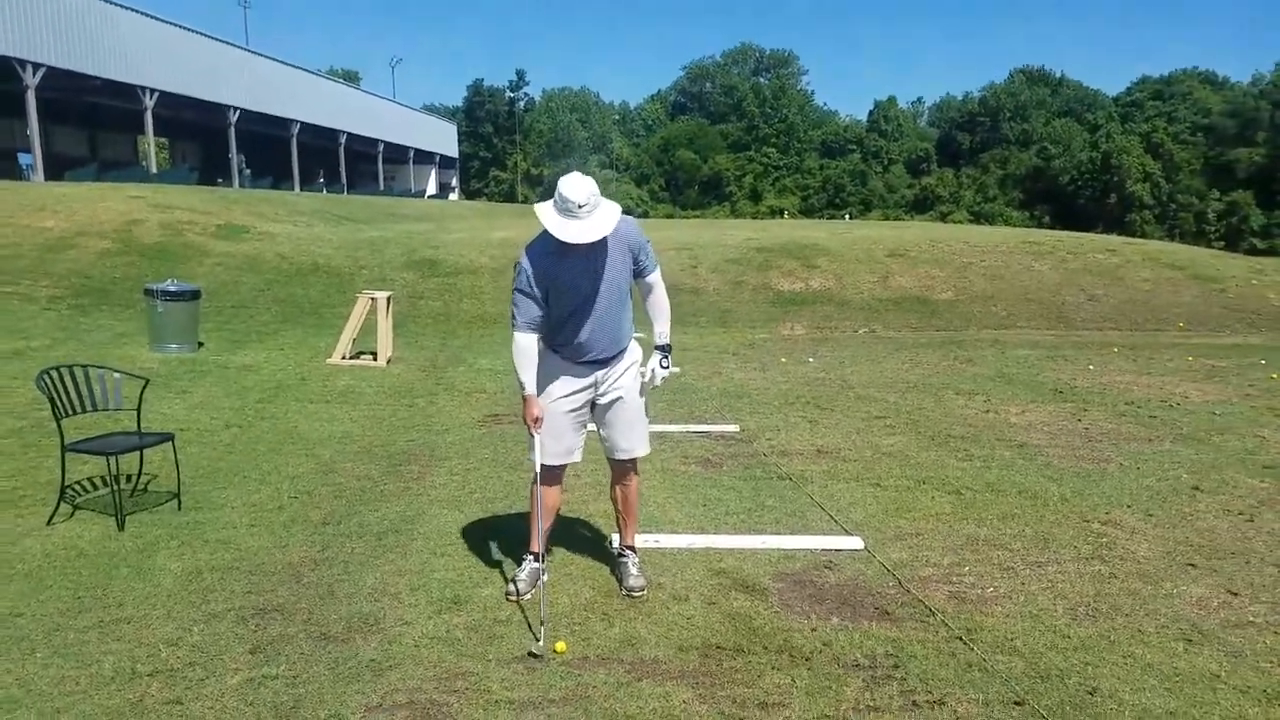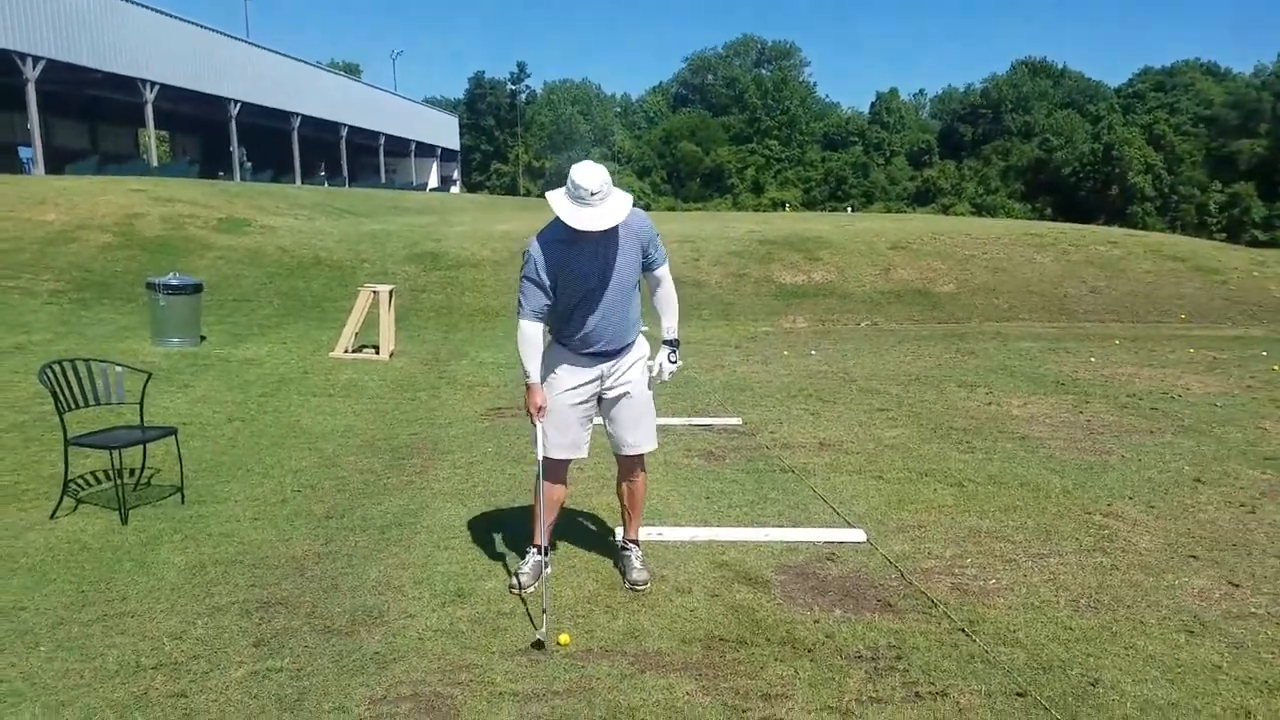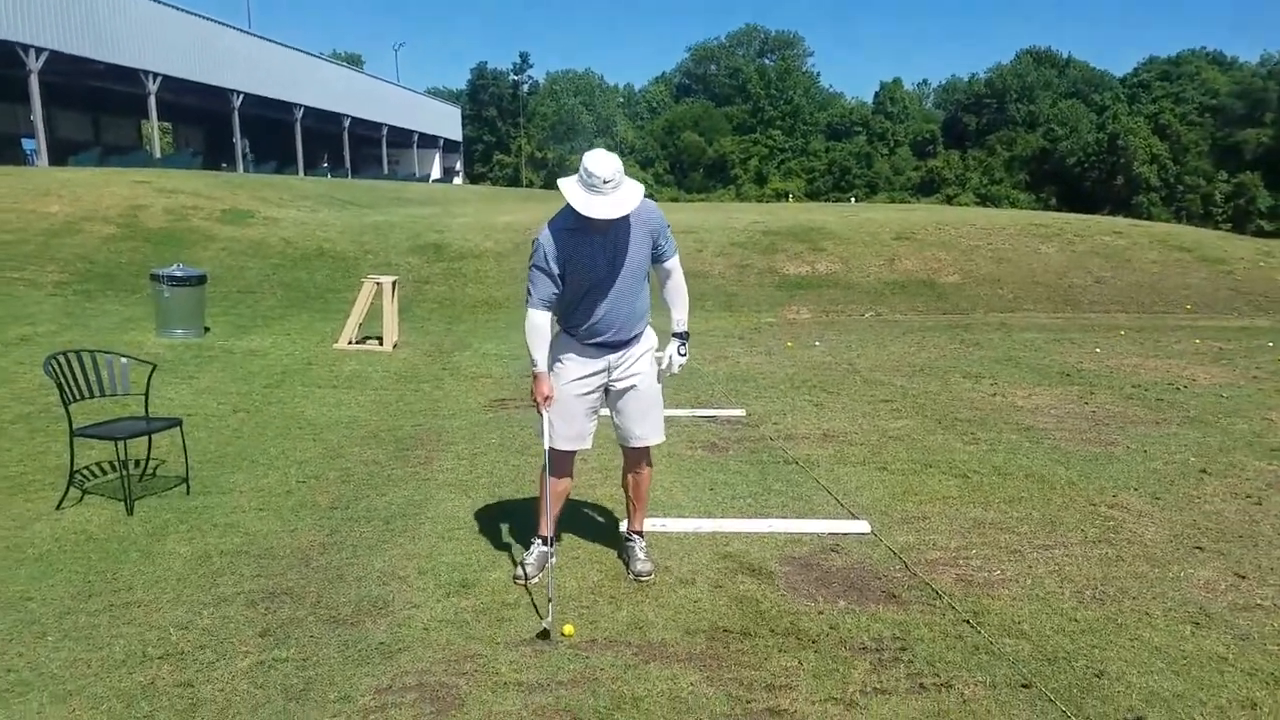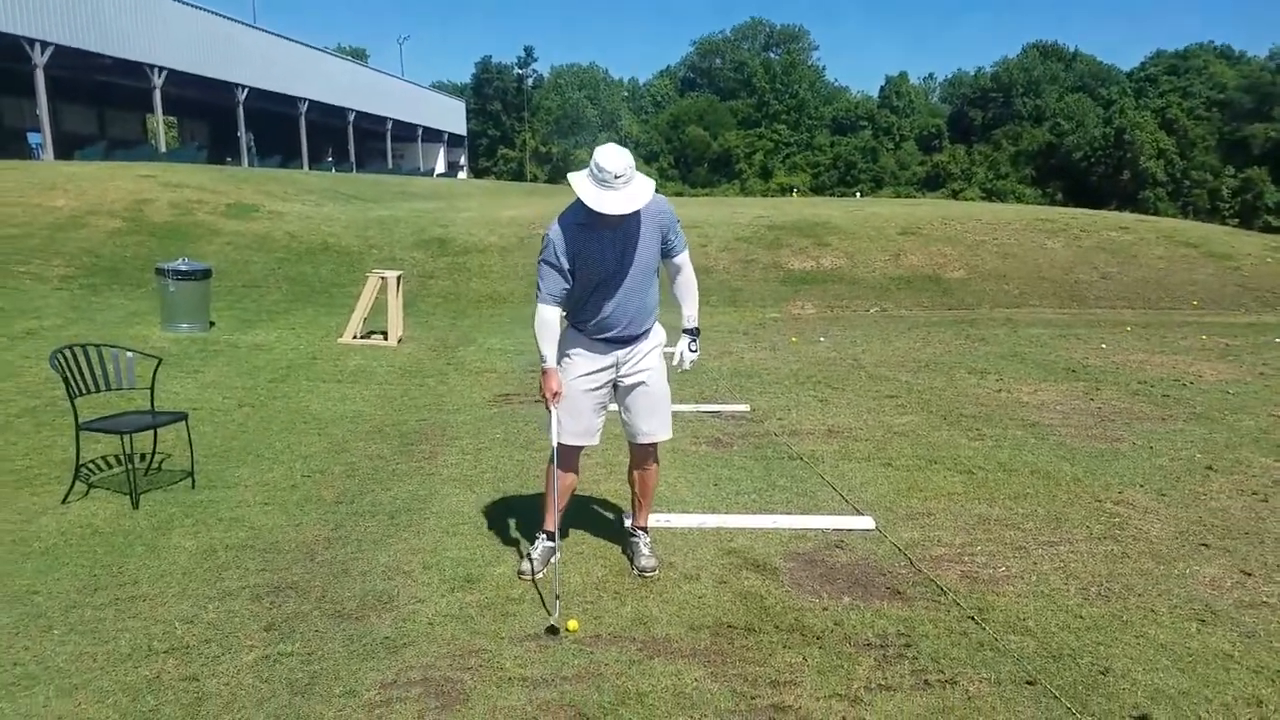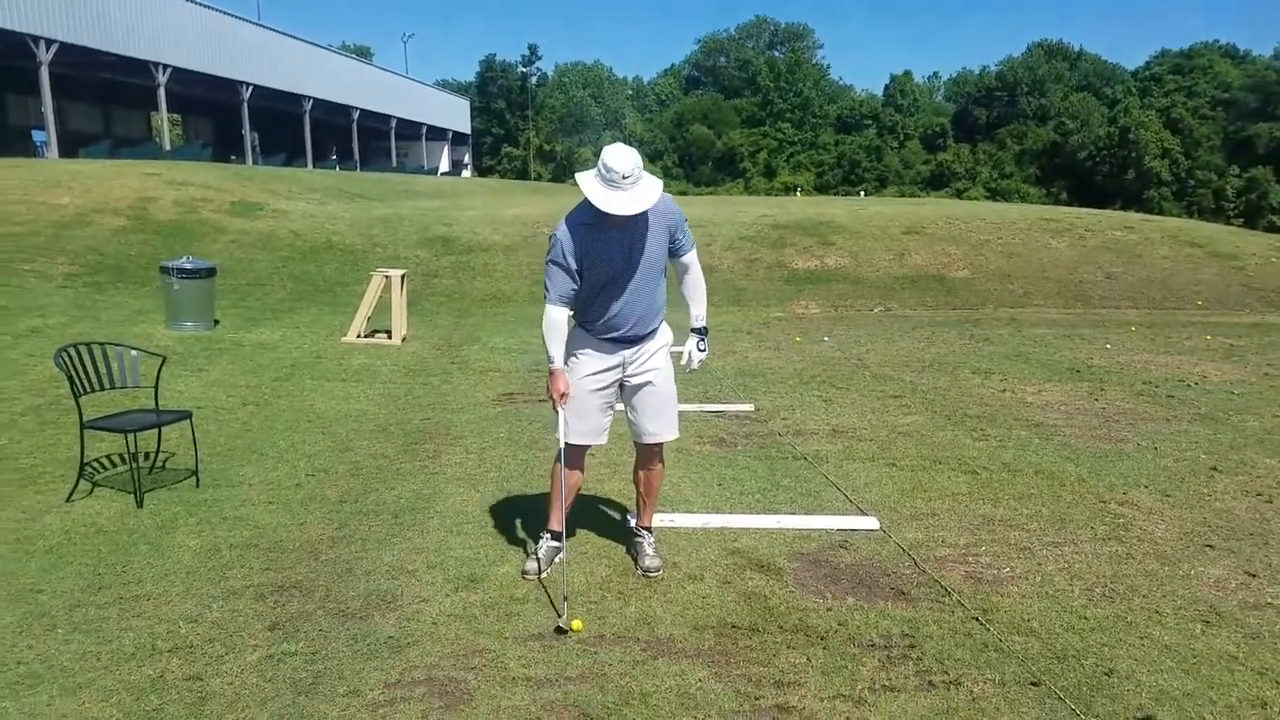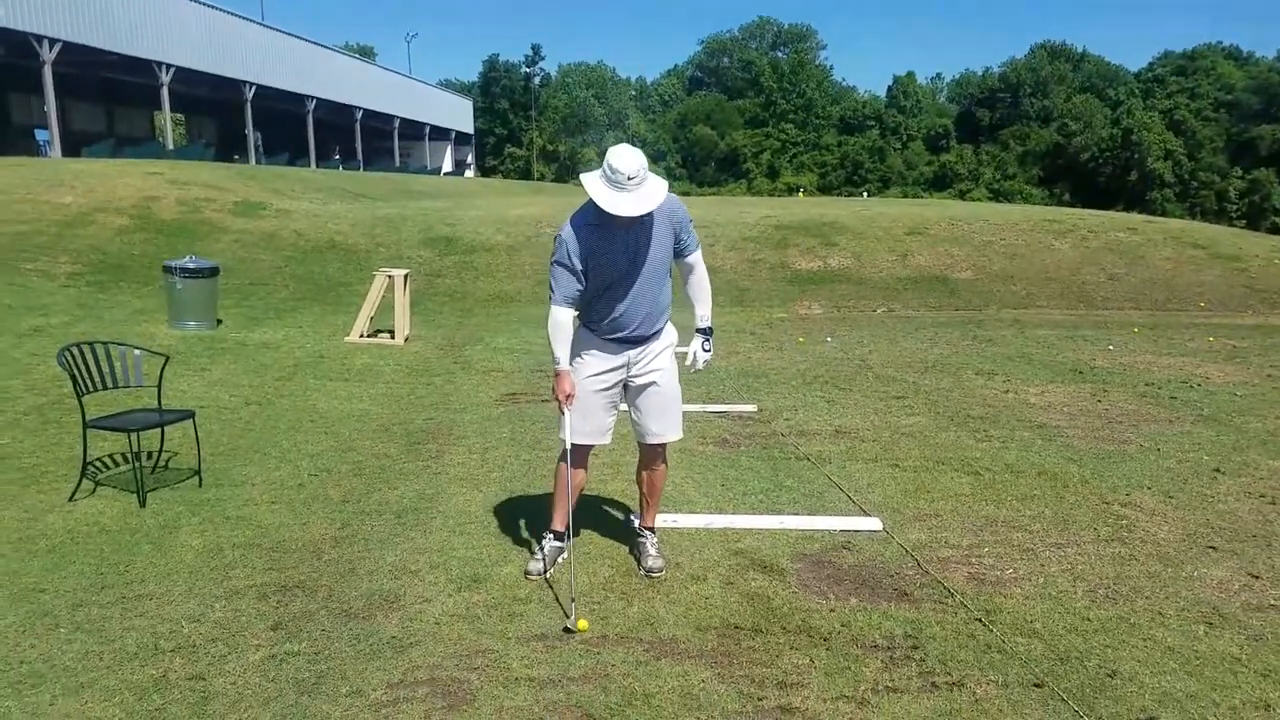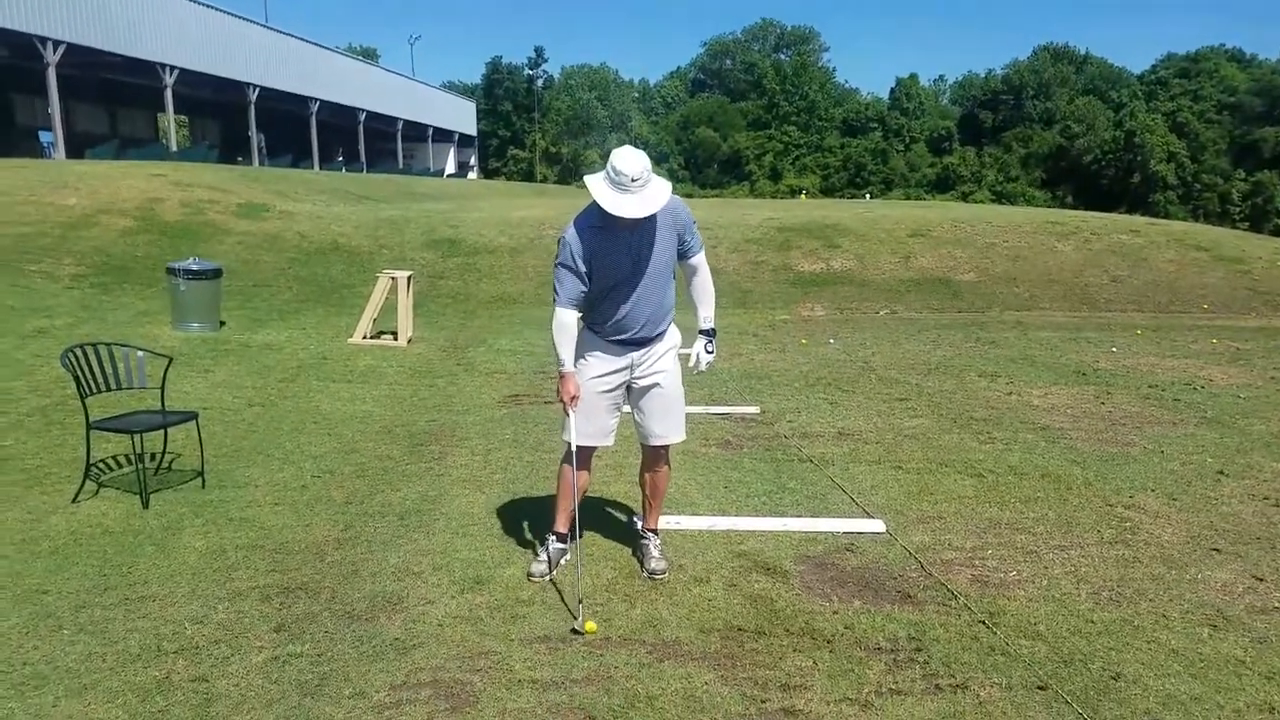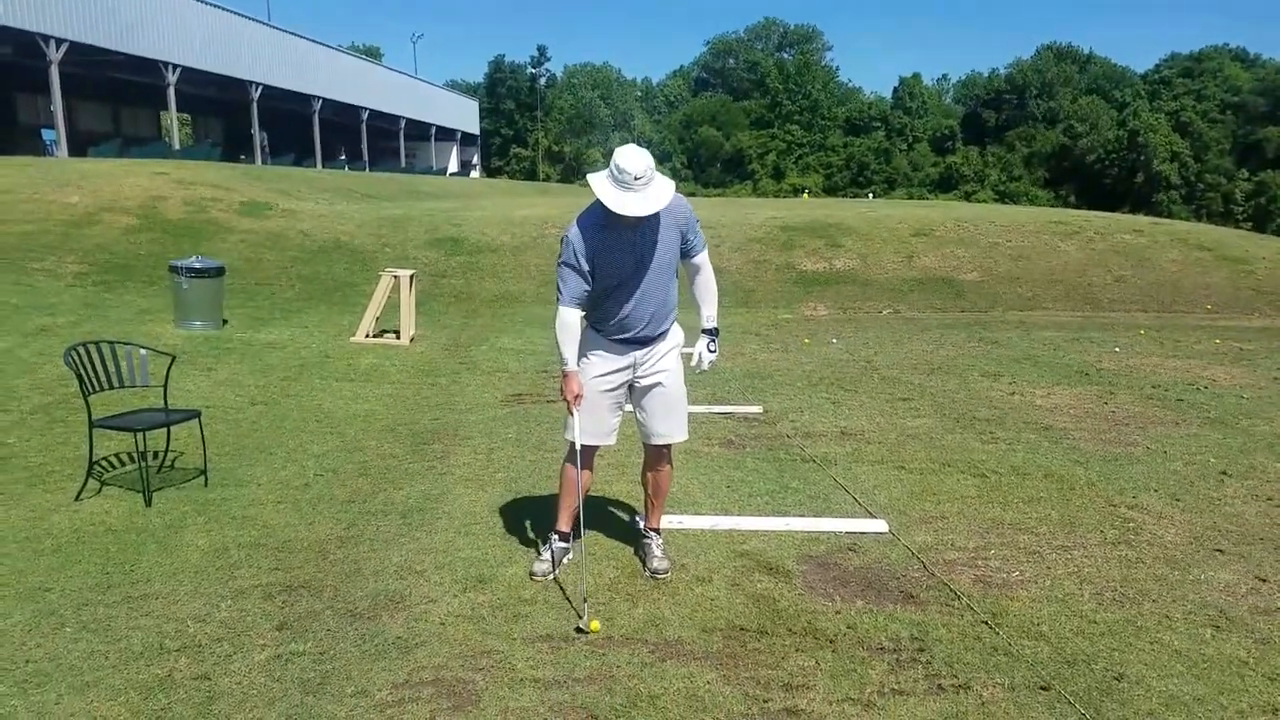
dt=0.1s
person 1, frame 1
left shoulder: (628, 233)
right shoulder: (535, 259)
left elbow: (652, 287)
right elbow: (524, 331)
left wrist: (661, 346)
right wrist: (529, 394)
left hip: (620, 367)
right hip: (562, 372)
left knee: (625, 464)
right knee: (550, 467)
left ankle: (627, 554)
right ankle: (534, 558)
person 1, frame 2
left shoulder: (638, 226)
right shoulder: (544, 247)
left elbow: (660, 281)
right elbow: (530, 320)
left wrist: (669, 341)
right wrist: (533, 382)
left hip: (627, 360)
right hip: (568, 364)
left knee: (632, 459)
right knee: (555, 460)
left ankle: (631, 546)
right ankle: (539, 551)
person 1, frame 3
left shoulder: (648, 217)
right shoulder: (553, 237)
left elbow: (670, 273)
right elbow: (539, 309)
left wrist: (679, 333)
right wrist: (540, 371)
left hip: (635, 351)
right hip: (576, 355)
left knee: (638, 450)
right knee: (561, 452)
left ankle: (635, 538)
right ankle: (543, 542)
person 1, frame 4
left shoulder: (658, 212)
right shoulder: (563, 231)
left elbow: (680, 269)
right elbow: (548, 304)
left wrist: (690, 329)
right wrist: (548, 367)
left hip: (644, 347)
right hip: (585, 350)
left knee: (645, 447)
right knee: (568, 448)
left ankle: (639, 533)
right ankle: (548, 537)
person 1, frame 5
left shoulder: (666, 211)
right shoulder: (570, 232)
left elbow: (688, 268)
right elbow: (556, 305)
left wrist: (698, 329)
right wrist: (556, 368)
left hip: (650, 347)
right hip: (590, 350)
left knee: (651, 446)
right knee: (573, 446)
left ankle: (643, 533)
right ankle: (552, 536)
person 1, frame 6
left shoulder: (671, 211)
right shoulder: (575, 232)
left elbow: (693, 268)
right elbow: (562, 306)
left wrist: (703, 329)
right wrist: (562, 368)
left hip: (655, 347)
right hip: (596, 350)
left knee: (655, 448)
right knee: (577, 446)
left ankle: (646, 533)
right ankle: (555, 536)
person 1, frame 7
left shoulder: (675, 213)
right shoulder: (578, 234)
left elbow: (696, 269)
right elbow: (566, 308)
left wrist: (707, 331)
right wrist: (567, 371)
left hip: (658, 350)
right hip: (599, 352)
left knee: (657, 448)
right knee: (580, 447)
left ankle: (649, 536)
right ankle: (558, 538)
person 1, frame 8
left shoulder: (678, 212)
right shoulder: (582, 232)
left elbow: (699, 268)
right elbow: (569, 307)
left wrist: (709, 330)
right wrist: (570, 369)
left hip: (660, 348)
right hip: (602, 350)
left knee: (660, 448)
right knee: (583, 446)
left ankle: (651, 535)
right ankle: (561, 537)
